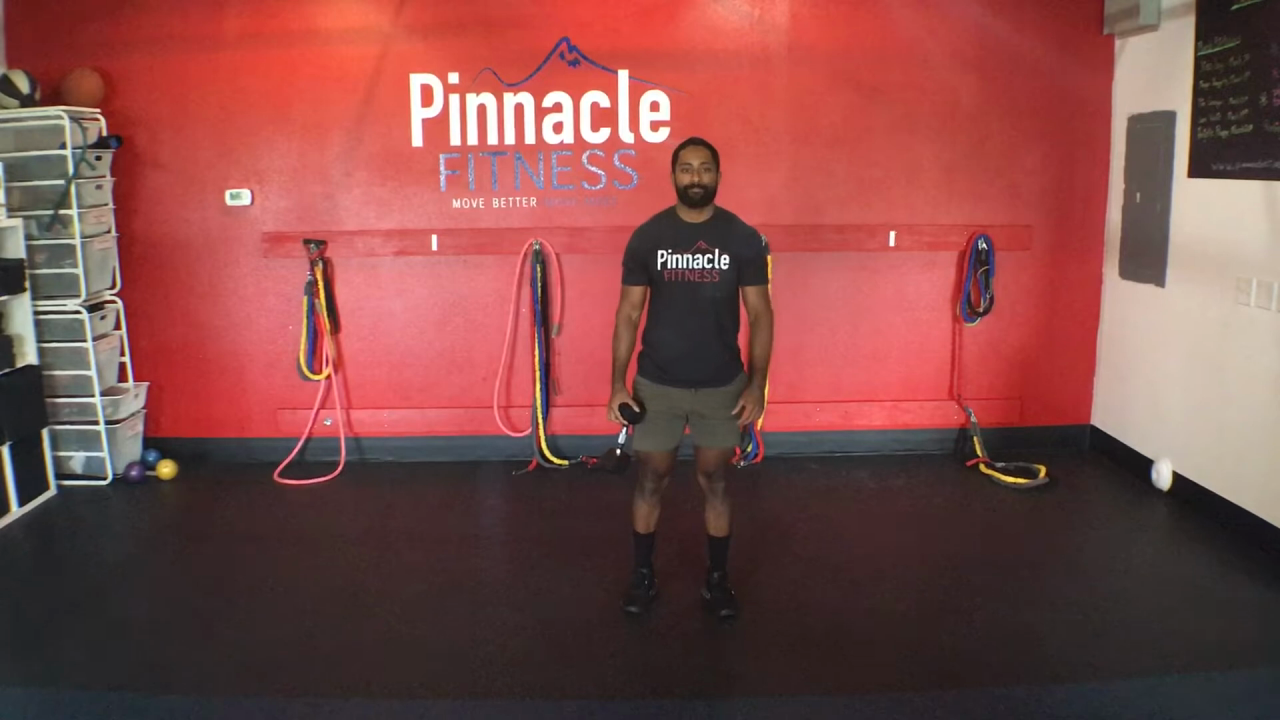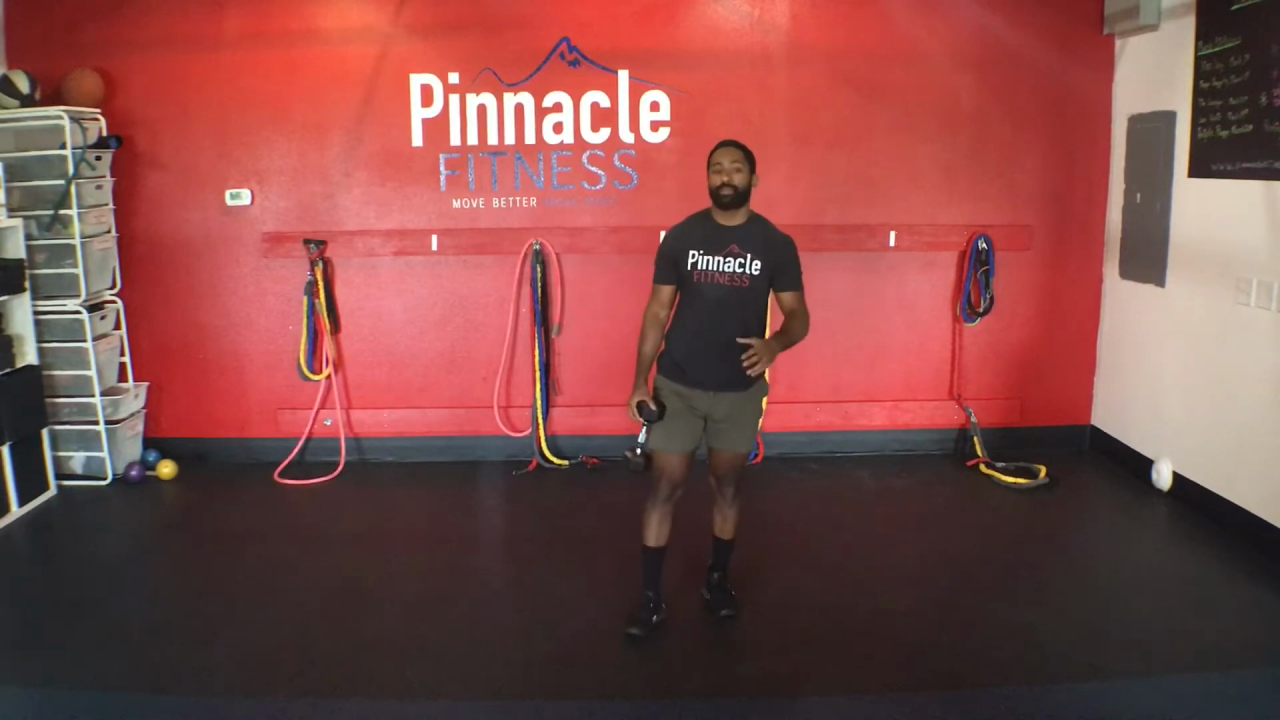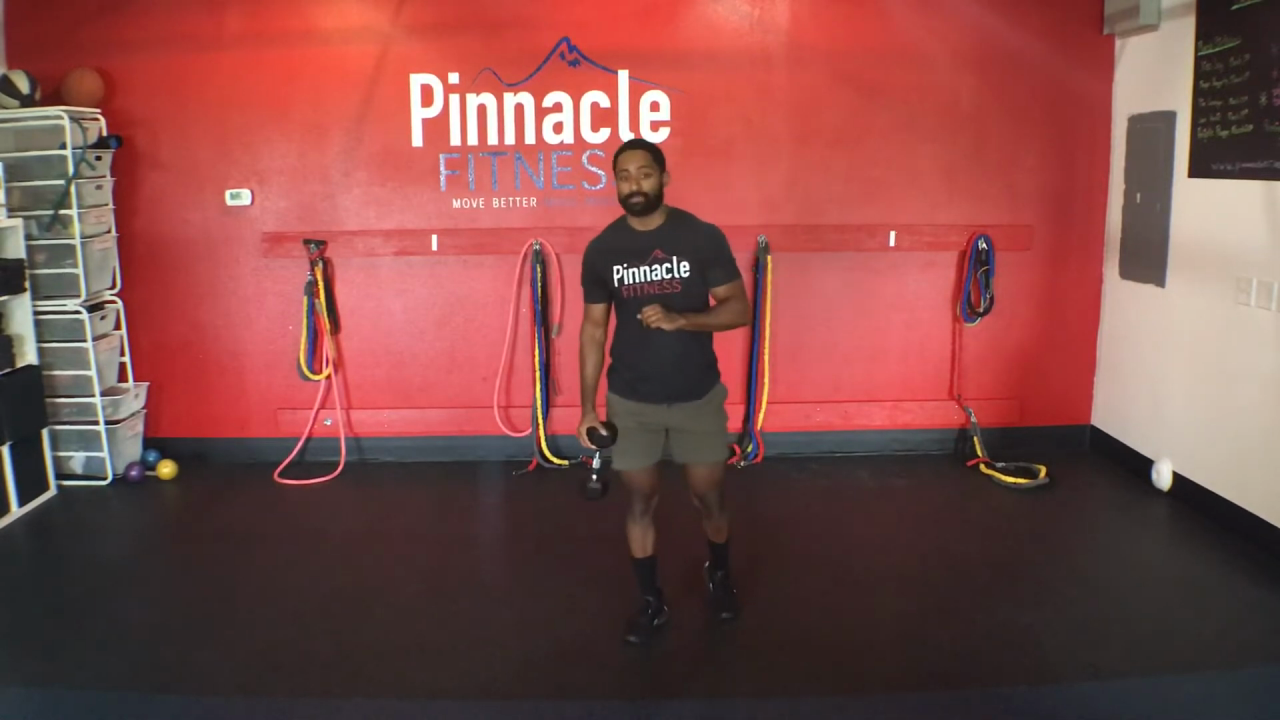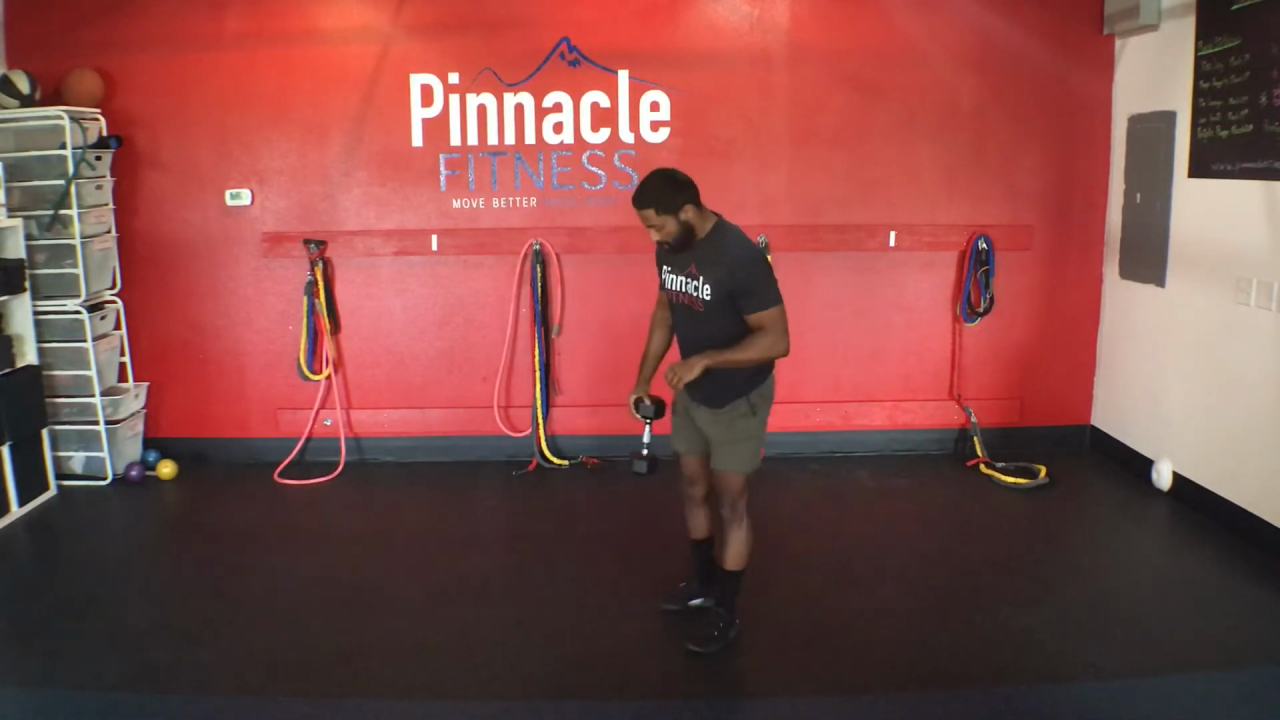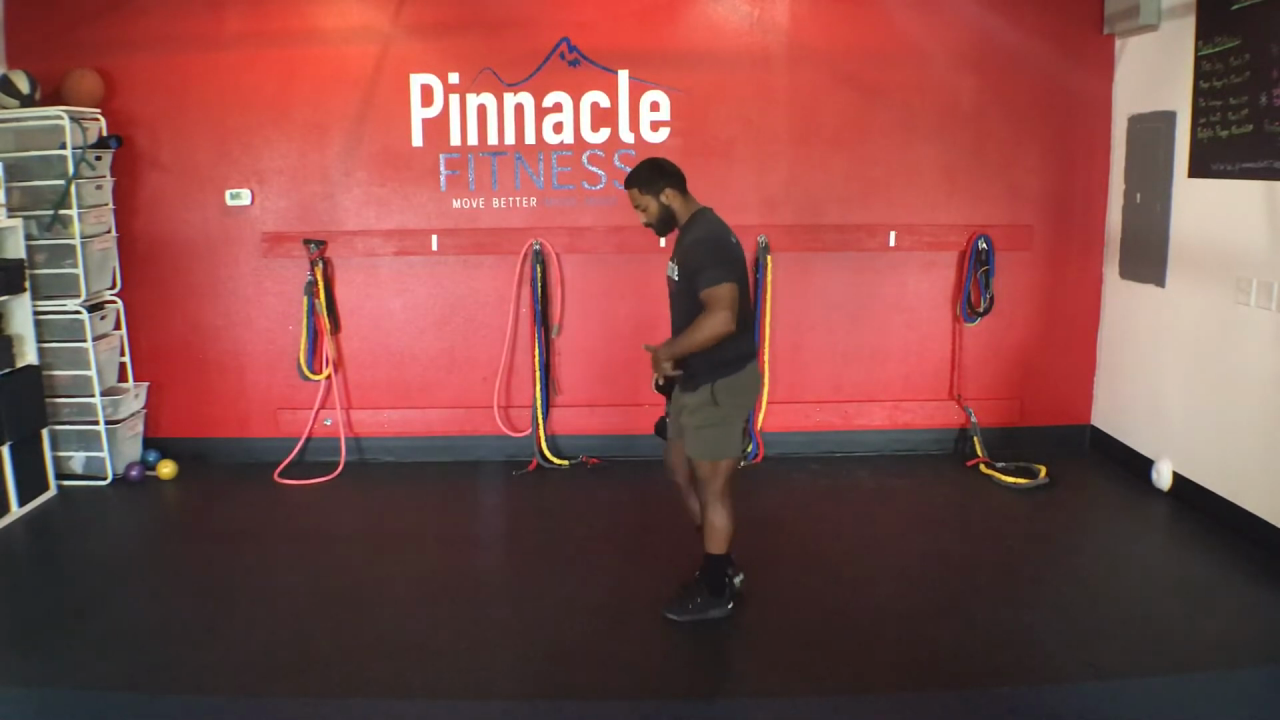
dt=1s
person 1, frame 1
left shoulder: (743, 238)
right shoulder: (646, 237)
left elbow: (759, 314)
right elbow: (628, 313)
left wrist: (757, 384)
right wrist: (618, 383)
left hip: (721, 385)
right hip: (657, 384)
left knee: (714, 482)
right knee: (651, 480)
left ankle: (717, 577)
right ankle: (643, 574)
person 1, frame 2
left shoulder: (776, 243)
right shoulder: (680, 237)
left elbow: (798, 314)
right elbow: (658, 310)
left wrist: (774, 345)
right wrist: (641, 380)
left hip: (739, 389)
right hip: (677, 385)
left knee: (727, 485)
right knee: (665, 487)
left ankle: (717, 578)
right ankle: (651, 596)
person 1, frame 3
left shoulder: (703, 237)
right shoulder: (601, 250)
left elbow: (739, 309)
right elbow: (594, 328)
left wrist: (680, 320)
right wrist: (587, 406)
left hip: (698, 395)
right hip: (630, 399)
left knee: (708, 497)
right knee: (641, 501)
left ankle: (719, 572)
right ankle: (651, 601)
person 1, frame 4
left shoulder: (741, 258)
right shoulder: (670, 248)
left elbow: (776, 340)
left wrist: (705, 360)
right wrist: (644, 378)
left hip: (738, 400)
right hip: (691, 394)
left knee: (730, 504)
right knee: (693, 489)
left ankle: (725, 612)
right ankle: (703, 581)
person 1, frame 5
left shoulder: (706, 241)
right shoulder: (691, 234)
left elbow: (722, 318)
left wrist: (667, 352)
right wrist: (672, 357)
left hip: (722, 384)
right hip: (699, 379)
left knee: (711, 489)
right knee: (680, 472)
left ankle: (716, 592)
right ankle: (722, 567)
